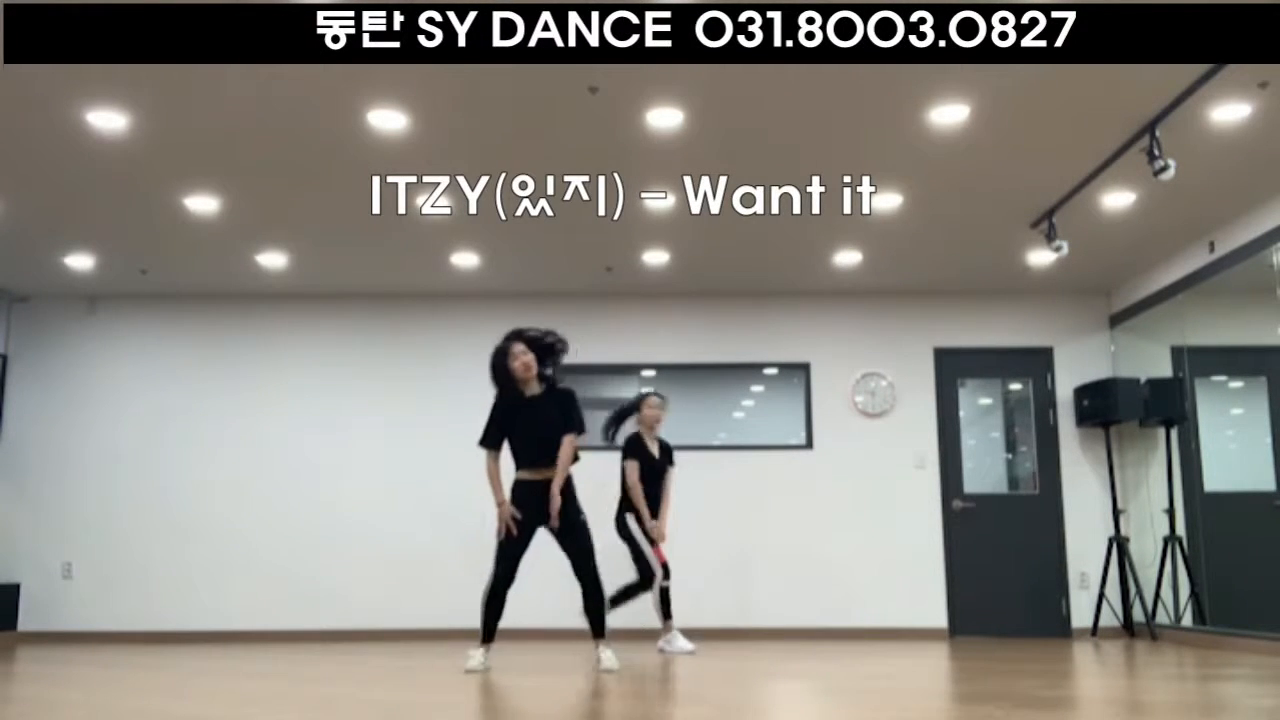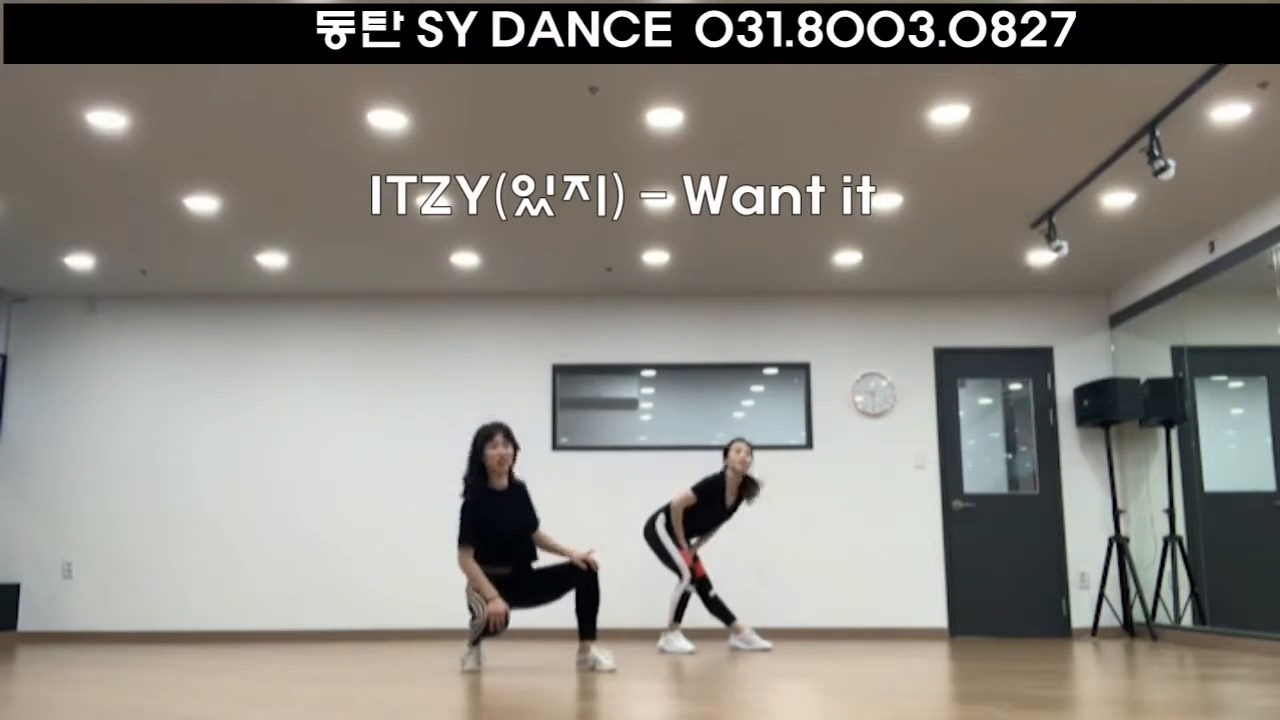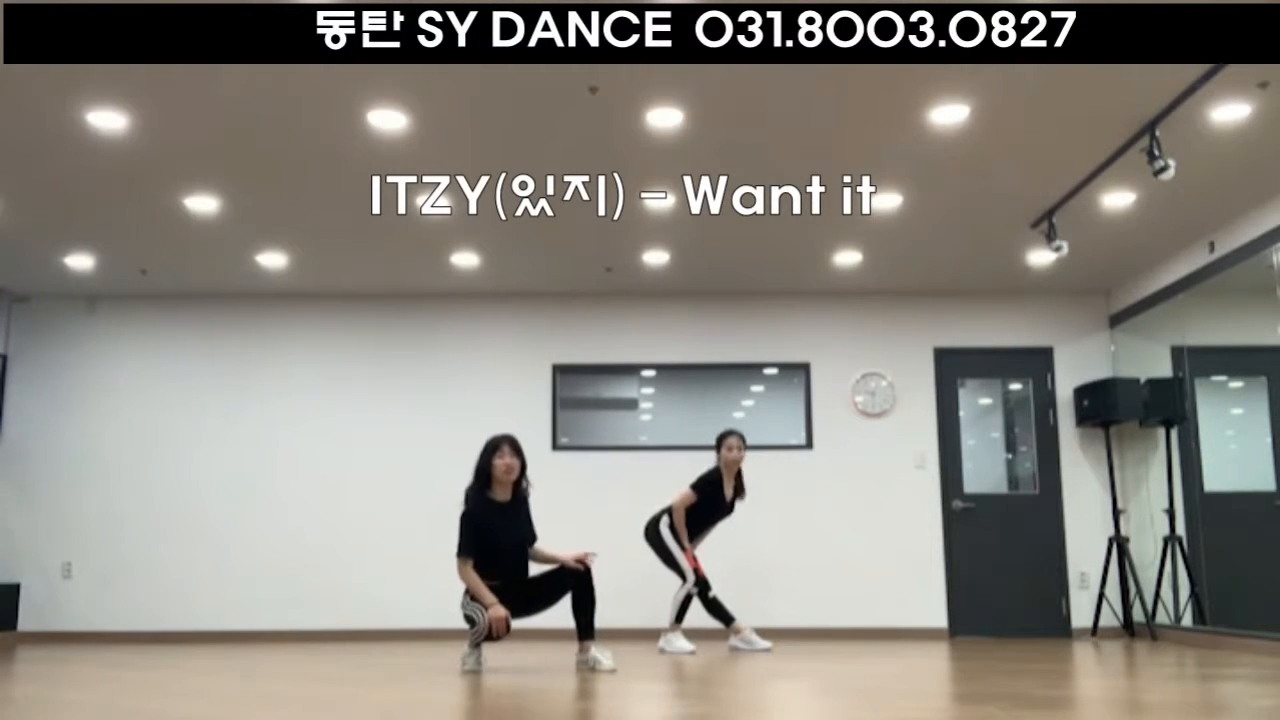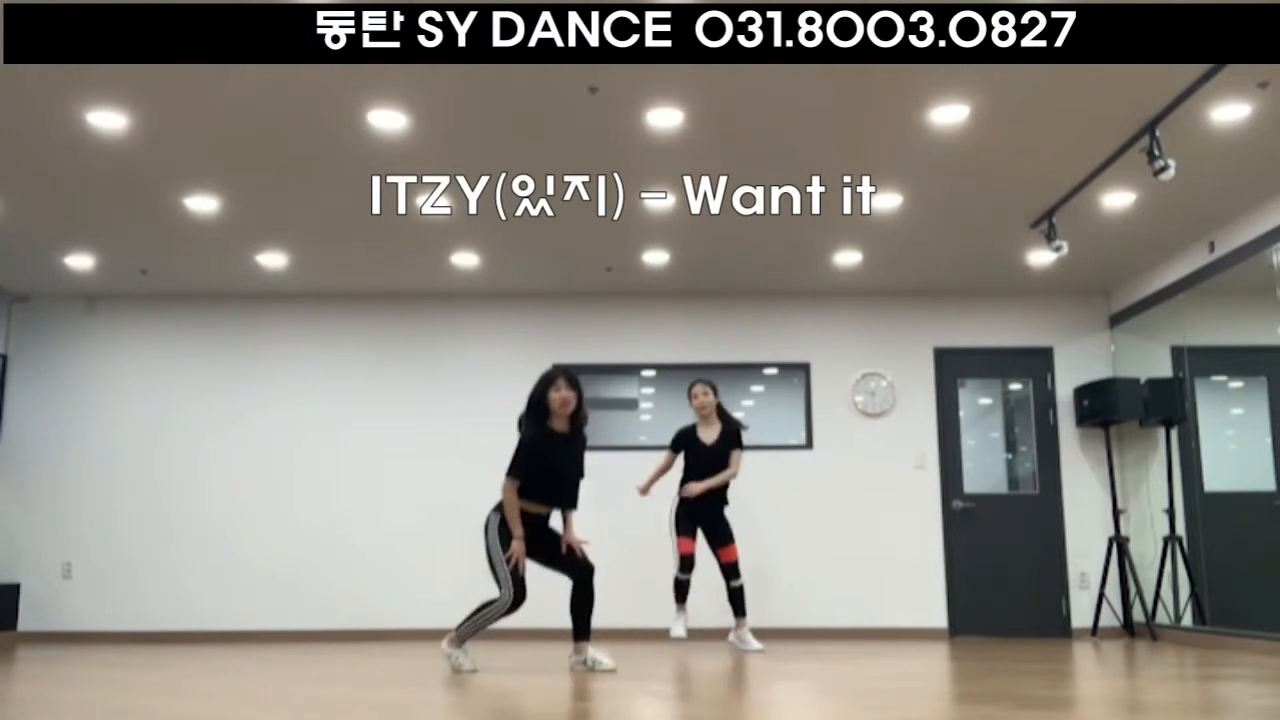
dt=0.7s
person 1, frame 1
left shoulder: (563, 398)
right shoulder: (505, 406)
left elbow: (568, 445)
right elbow: (492, 457)
left wrist: (555, 492)
right wrist: (501, 503)
left hip: (561, 493)
right hip: (524, 495)
left knee: (587, 570)
right knee: (503, 572)
left ankle: (602, 646)
right ankle: (484, 648)
person 1, frame 2
left shoulder: (519, 490)
right shoulder: (475, 500)
left elbow: (534, 535)
right elbow: (465, 558)
left wrist: (570, 553)
right wrist: (492, 597)
left hip: (524, 581)
right hip: (489, 583)
left knee: (585, 570)
right knee: (494, 617)
left ankle: (587, 651)
right ankle: (473, 647)
person 1, frame 3
left shoulder: (520, 502)
right shoulder: (476, 510)
right elbow: (464, 568)
left wrist: (563, 558)
right wrist: (492, 604)
left hip: (520, 591)
right hip: (484, 594)
left knee: (579, 571)
right knee: (493, 622)
left ankle: (586, 652)
right ankle: (473, 649)
person 1, frame 4
left shoulder: (576, 437)
right shoulder: (535, 436)
right elbow: (510, 488)
left wrist: (569, 529)
right wrist: (517, 539)
left hip: (539, 525)
right hip: (505, 524)
left knee: (583, 571)
right knee: (512, 594)
left ankle: (581, 652)
right ankle: (455, 642)
person 2, frame 1
left shoulder: (666, 449)
right shoulder: (633, 443)
left elbow: (665, 488)
right elbow: (632, 485)
left wrist: (662, 523)
right wrist: (650, 525)
left hip: (646, 520)
right hip: (631, 517)
left knee: (647, 580)
right knee: (660, 572)
right ankle: (668, 636)
person 2, frame 2
left shoulder: (739, 494)
right shoulder: (714, 483)
left elbow: (713, 525)
right elbow: (676, 504)
left wrist: (692, 549)
right wrist: (682, 542)
left hip: (679, 535)
right hip: (661, 527)
left knee: (704, 586)
right knee: (688, 575)
left ankle: (740, 634)
right ankle: (670, 636)
person 2, frame 3
left shoulder: (736, 486)
right shoulder: (711, 479)
right elbow: (678, 505)
left wrist: (691, 546)
right wrist: (685, 542)
left hip: (679, 535)
right hip: (663, 528)
left knee: (703, 587)
right knee: (691, 577)
left ankle: (740, 634)
right ankle: (670, 636)
person 2, frame 4
left shoulder: (732, 431)
right shoulder: (685, 433)
left elbow: (734, 470)
right elbow: (666, 463)
left wrist: (705, 485)
right wrist: (647, 485)
left hip: (713, 510)
right hip: (685, 509)
left knee: (731, 567)
right knee: (686, 561)
left ankle: (741, 632)
right ankle: (680, 614)
